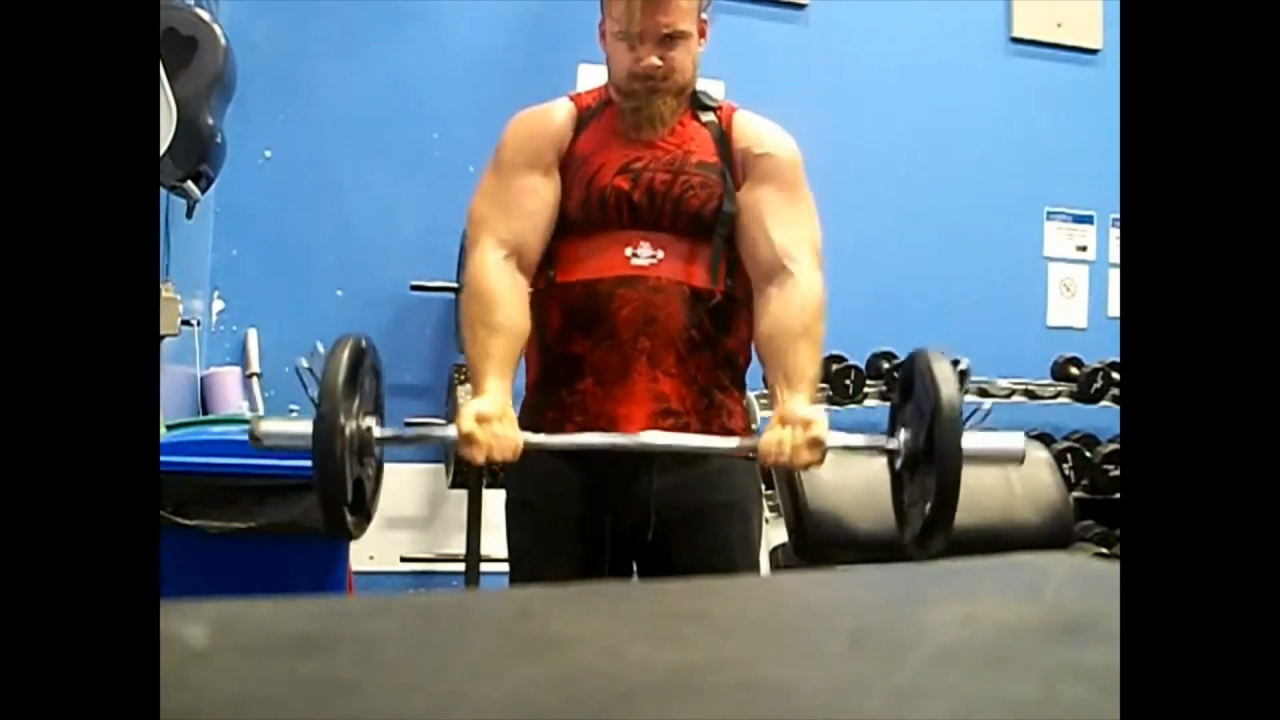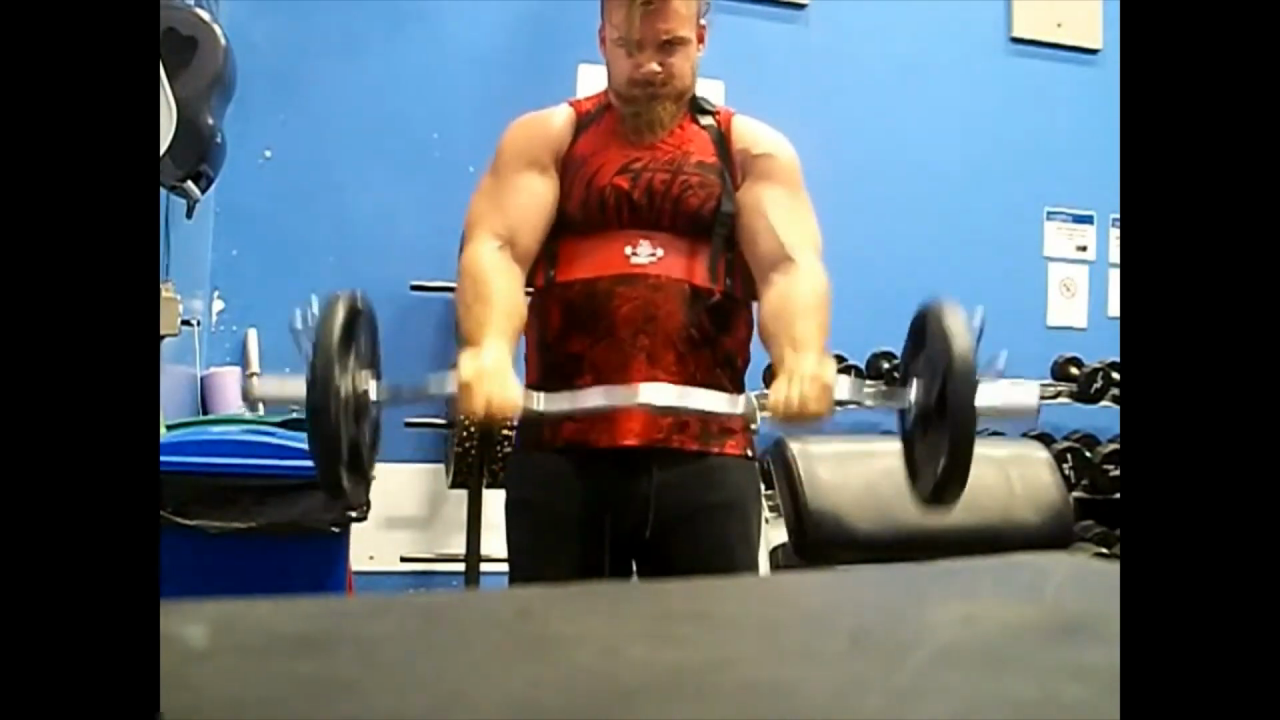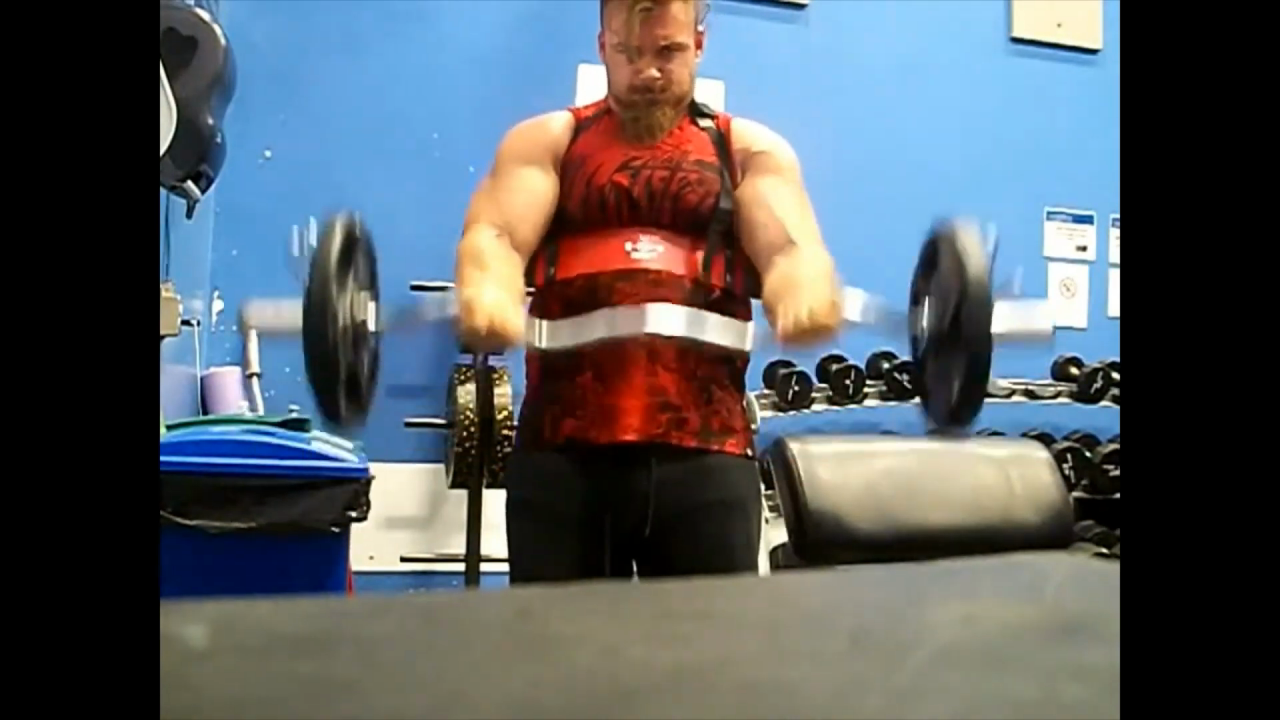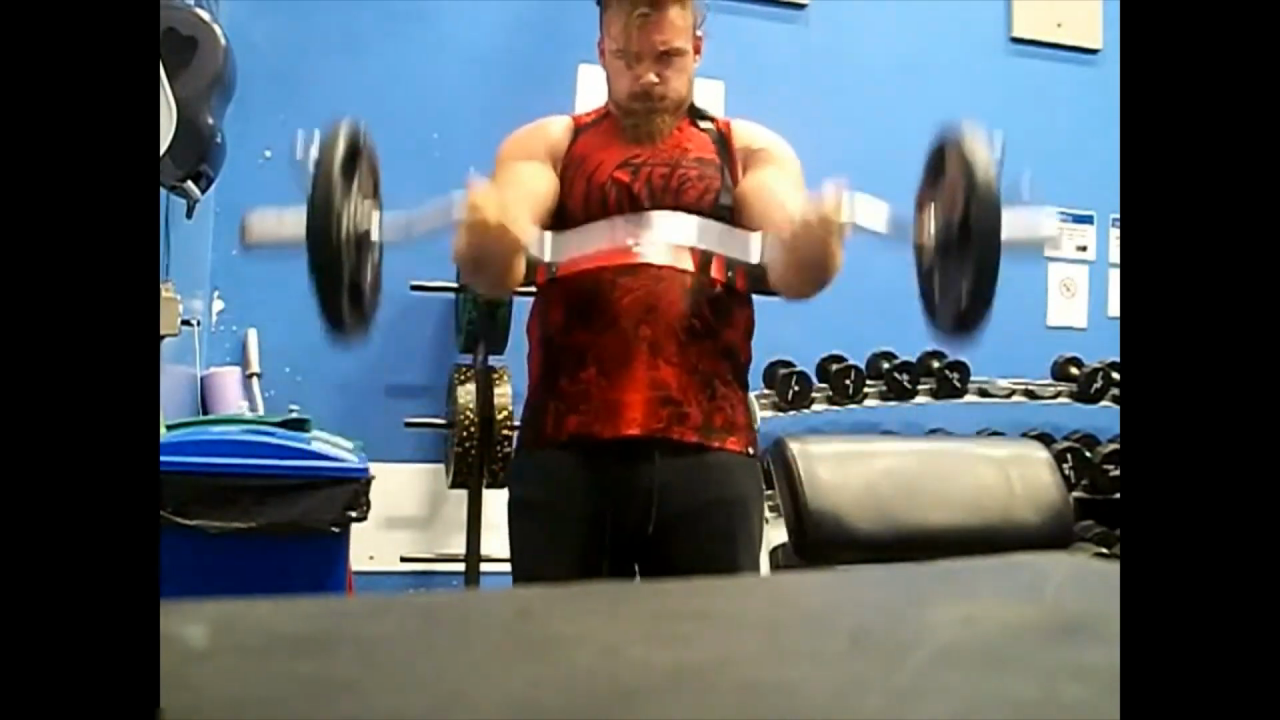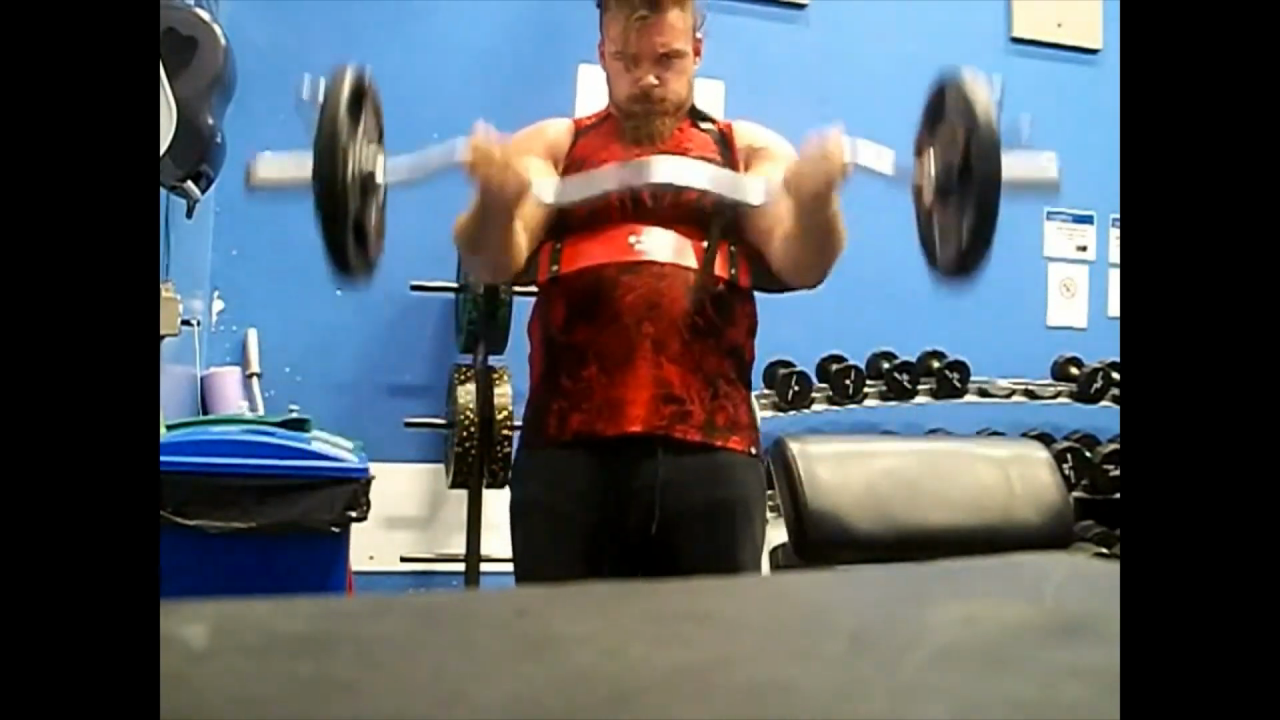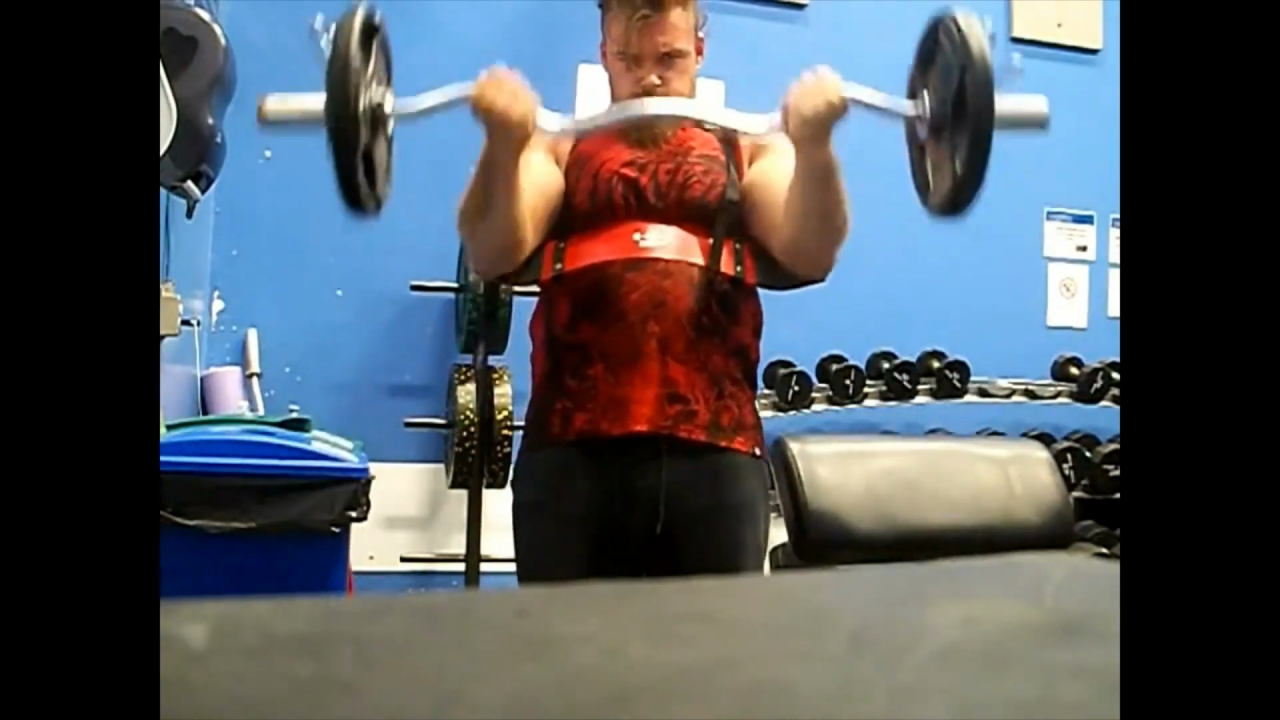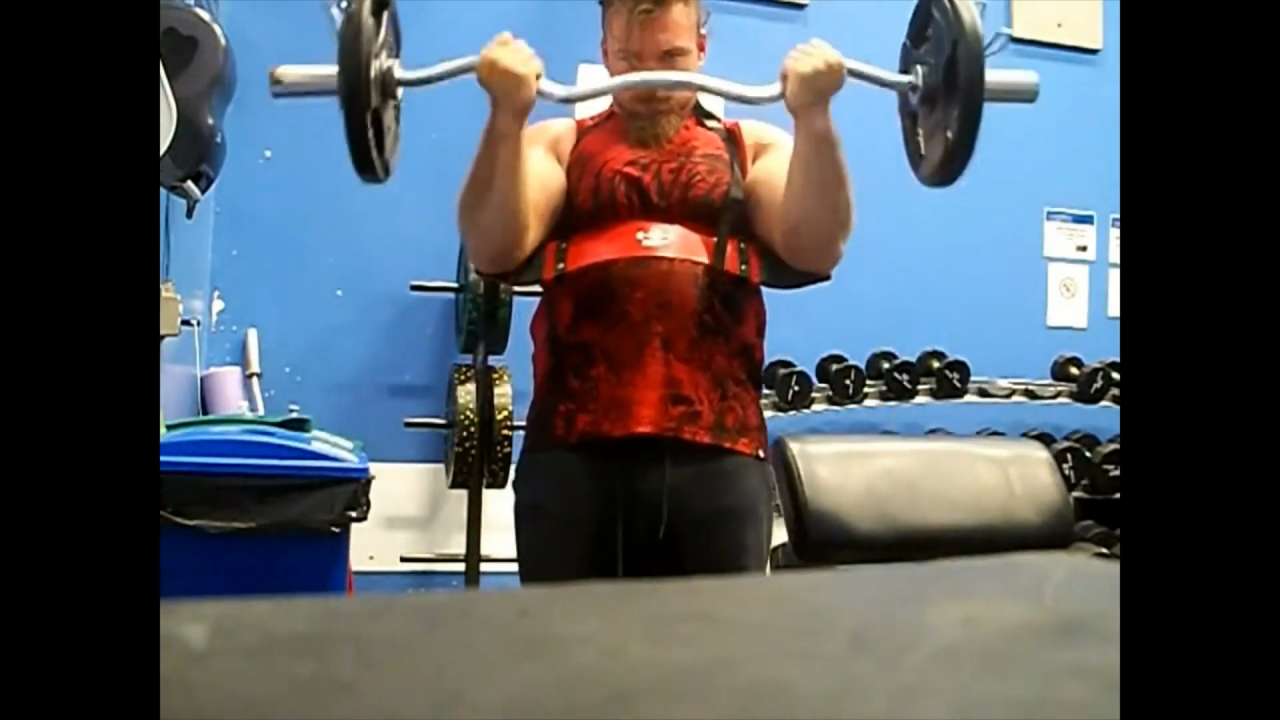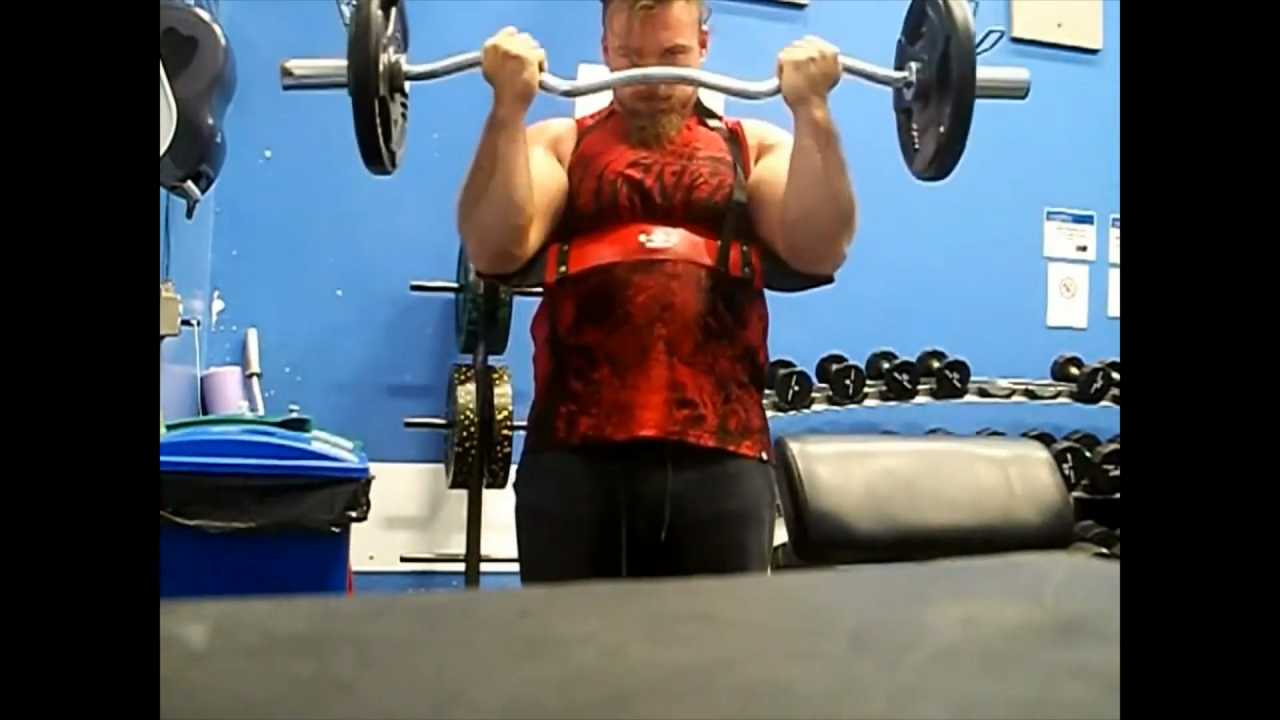
dt=0.1s
person 1, frame 1
left shoulder: (755, 145)
right shoulder: (545, 132)
left elbow: (787, 276)
right elbow: (498, 260)
left wrist: (795, 401)
right wrist: (492, 393)
left hip: (706, 449)
right hip: (562, 446)
person 1, frame 2
left shoulder: (752, 148)
right shoulder: (545, 137)
left elbow: (790, 266)
right elbow: (493, 247)
left wrist: (803, 359)
right wrist: (488, 354)
left hip: (705, 449)
right hip: (564, 447)
person 1, frame 3
left shoulder: (750, 149)
right shoulder: (547, 141)
left elbow: (791, 250)
right elbow: (494, 236)
left wrist: (808, 294)
right wrist: (488, 292)
left hip: (705, 447)
right hip: (564, 446)
person 1, frame 4
left shoulder: (748, 149)
right shoulder: (549, 144)
left elbow: (794, 266)
right elbow: (491, 260)
left wrist: (814, 238)
right wrist: (488, 236)
left hip: (707, 446)
right hip: (567, 444)
person 1, frame 5
left shoulder: (749, 149)
right shoulder: (551, 146)
left elbow: (801, 260)
right elbow: (492, 253)
left wrist: (815, 198)
right wrist: (496, 196)
left hip: (710, 444)
right hip: (569, 443)
person 1, frame 6
left shoulder: (752, 149)
right shoulder: (554, 147)
left elbow: (811, 254)
right elbow: (492, 252)
left wrist: (813, 145)
right wrist: (502, 145)
left hip: (714, 445)
right hip: (572, 442)
person 1, frame 7
left shoulder: (755, 145)
right shoulder: (555, 144)
left elbow: (816, 250)
right elbow: (493, 249)
left wrist: (814, 117)
right wrist: (508, 117)
left hip: (718, 447)
right hip: (574, 444)
person 1, frame 8
left shoulder: (756, 146)
right shoulder: (555, 144)
left elbow: (821, 251)
right elbow: (493, 249)
left wrist: (810, 110)
right wrist: (508, 106)
left hip: (719, 451)
right hip: (575, 447)
